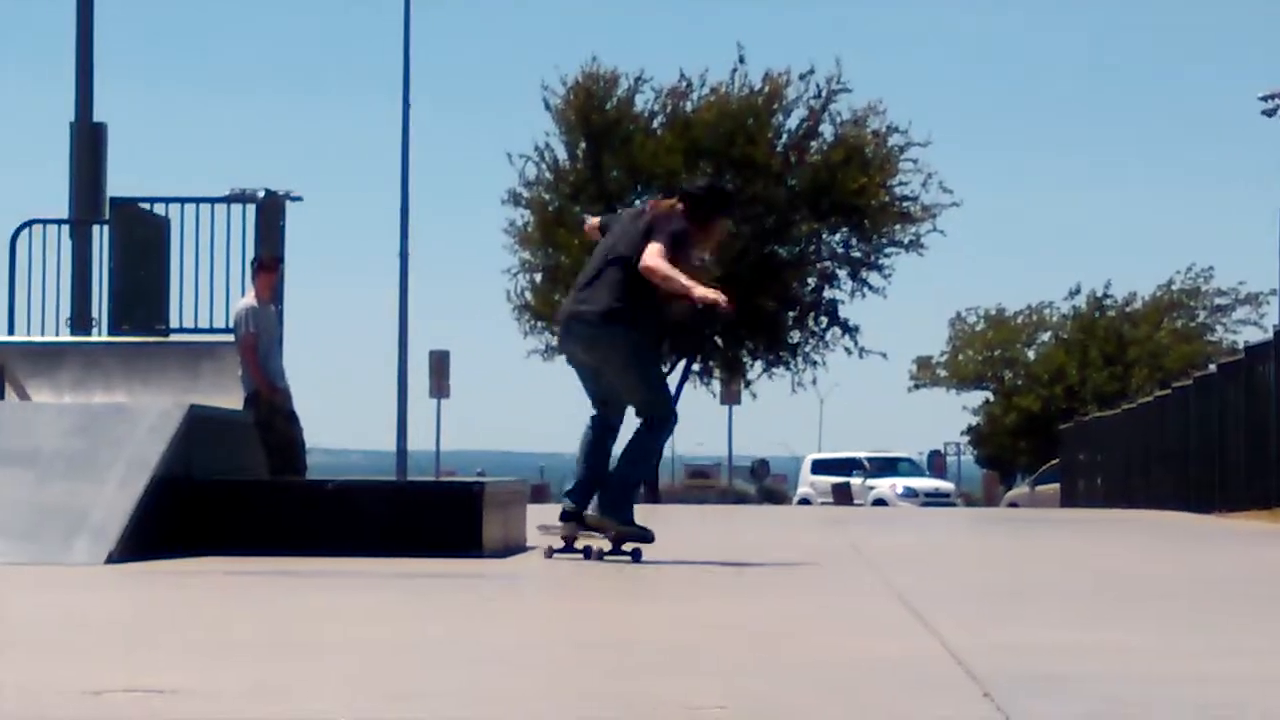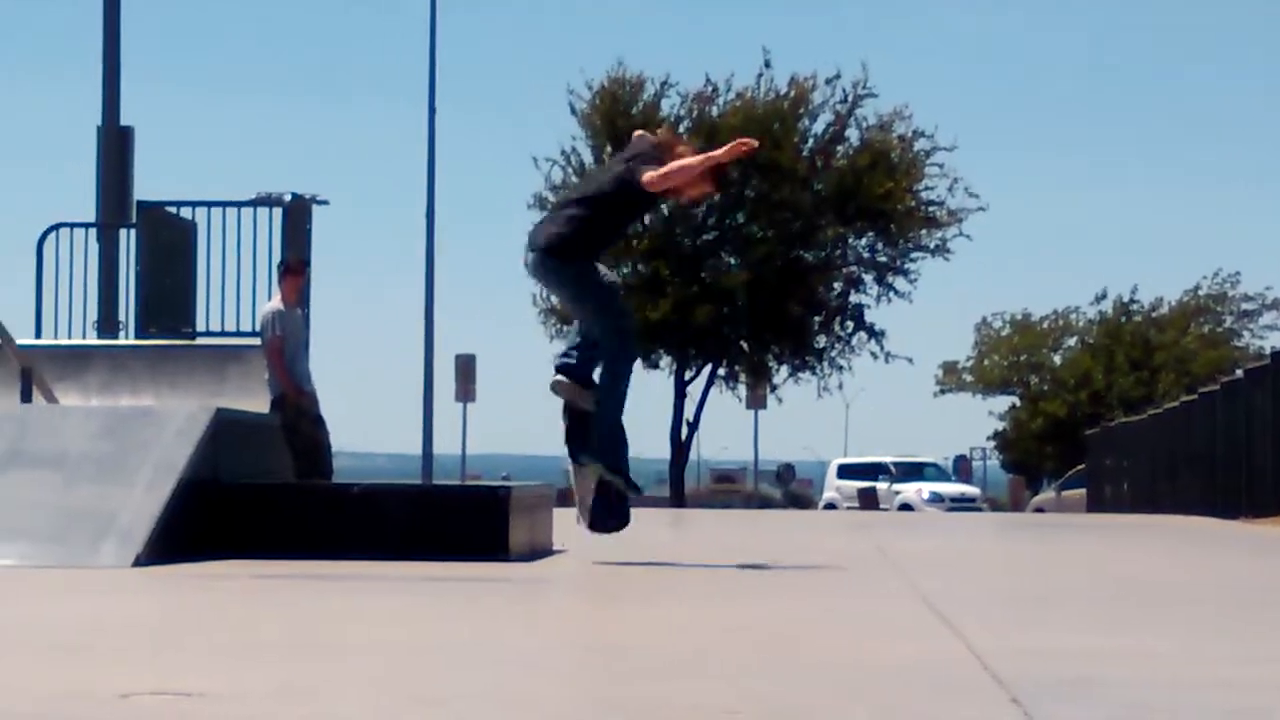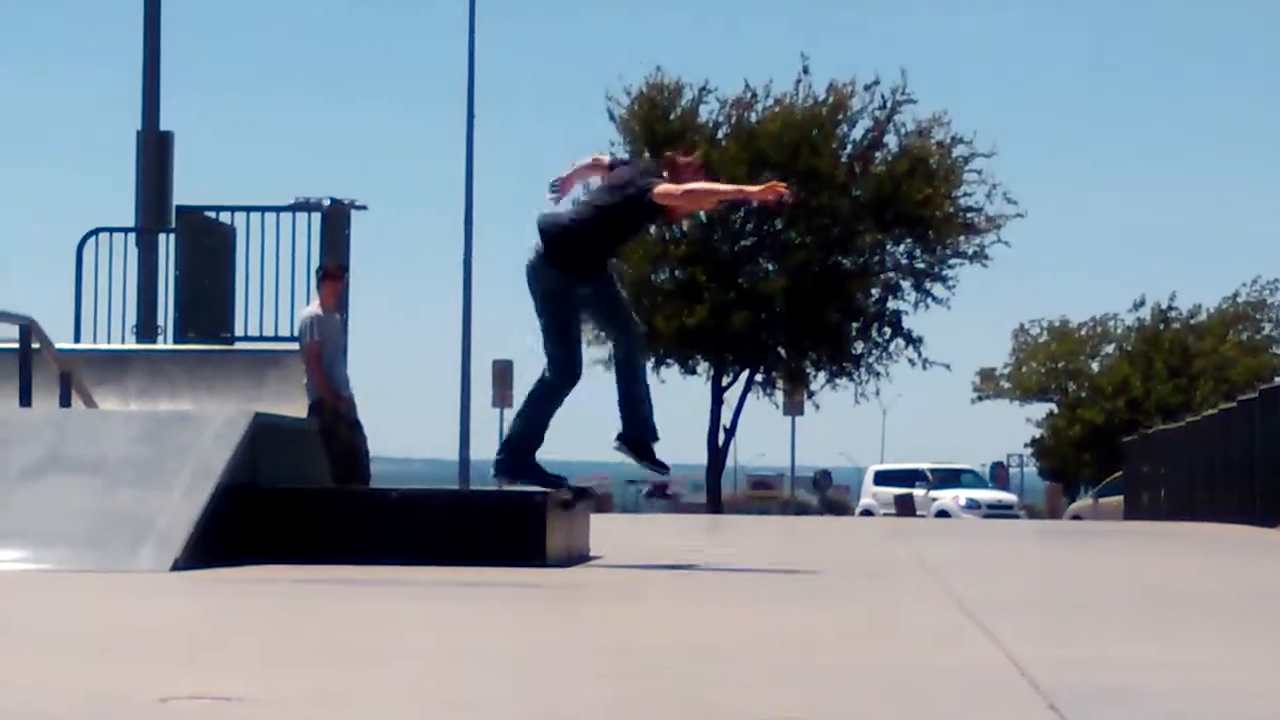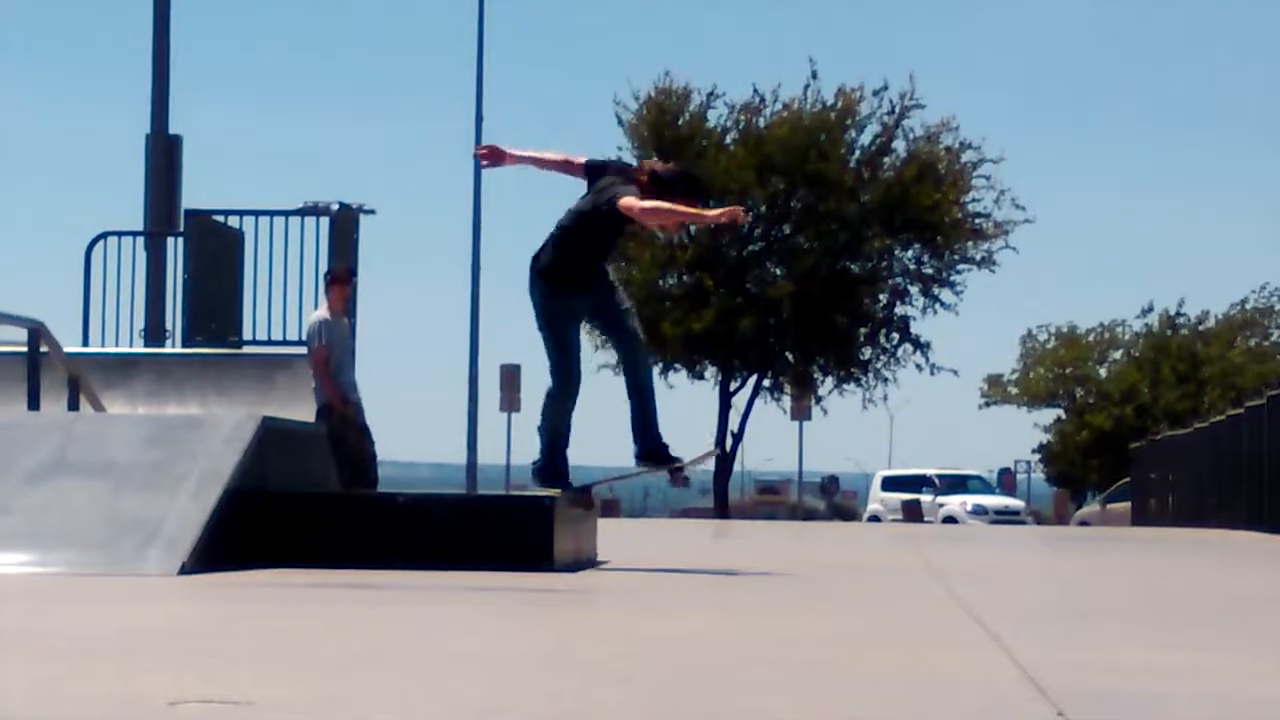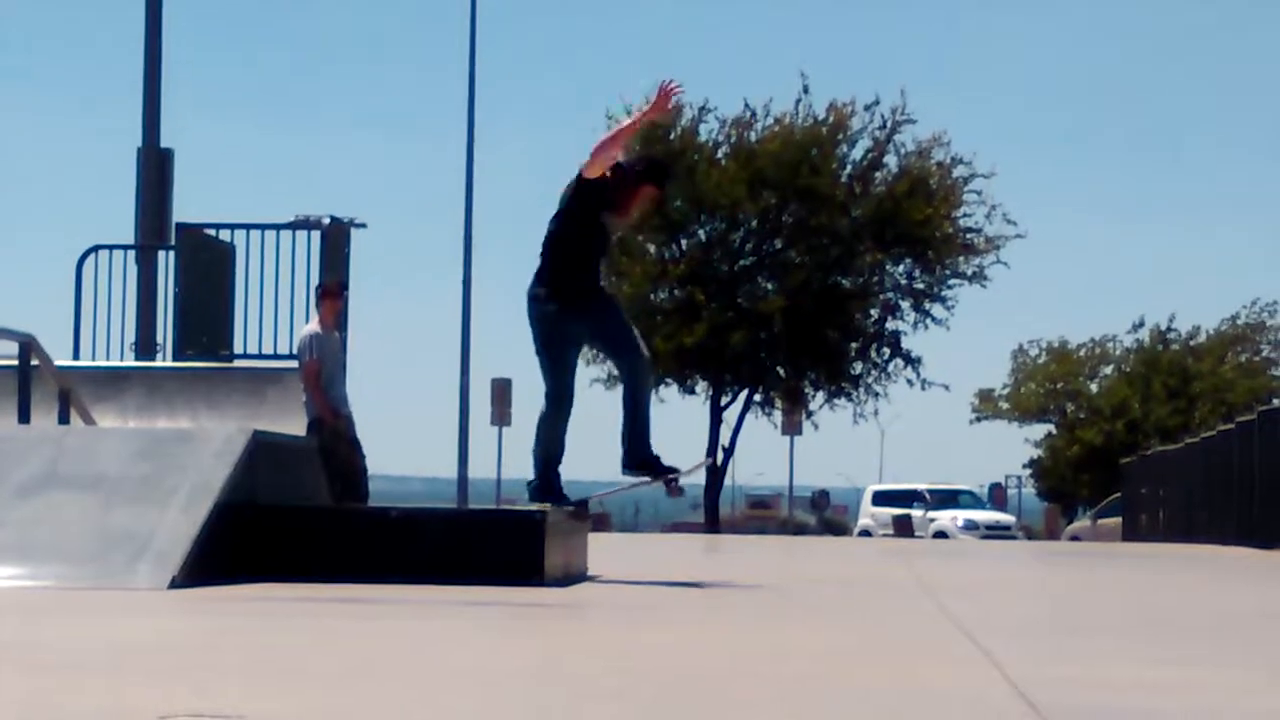
dt=0.2s
person 1, frame 1
left shoulder: (633, 216)
right shoulder: (677, 227)
right elbow: (650, 264)
right wrist: (695, 288)
left hip: (571, 326)
right hip: (611, 327)
left knee: (606, 415)
right knee: (660, 418)
left ankle: (576, 505)
right ankle: (614, 508)
person 1, frame 2
left shoulder: (644, 150)
right shoulder: (646, 169)
left elbow: (640, 135)
right elbow: (659, 178)
right wrist: (716, 155)
left hip: (553, 254)
right hip: (558, 253)
right knee: (620, 344)
left ankle: (572, 369)
right ankle: (605, 454)
person 1, frame 3
left shoulder: (643, 171)
right shoulder: (647, 188)
left elbow: (601, 162)
right elbow: (683, 192)
left wrist: (570, 178)
right wrist: (747, 192)
left hip: (582, 262)
right hip: (557, 267)
left knee: (630, 340)
right knee: (565, 368)
left ankle: (637, 437)
right ankle: (513, 460)
person 1, frame 4
left shoulder: (620, 174)
right shoulder: (620, 194)
left elbow: (566, 162)
right elbow: (644, 210)
left wrist: (510, 157)
right wrist: (709, 216)
left hip: (591, 278)
right hip: (553, 285)
left knee: (634, 348)
right knee: (567, 378)
left ankle: (649, 447)
right ankle: (550, 469)
person 1, frame 5
left shoulder: (612, 209)
right shoulder: (590, 192)
right elbow: (600, 155)
right wrist: (648, 116)
left hip: (588, 297)
right hip: (553, 306)
left knee: (639, 365)
right knee: (560, 399)
left ankle: (638, 458)
right ankle: (545, 484)
person 2, frame 1
left shoulder: (271, 308)
right shoulder: (247, 309)
right elbow: (248, 354)
left wrist: (281, 388)
right wrist: (267, 391)
left hip: (277, 392)
right hip: (261, 394)
left knee: (293, 447)
right knee: (270, 452)
person 2, frame 2
left shoulder: (297, 312)
right shoulder: (274, 312)
right elbow: (274, 357)
left wrist: (308, 392)
right wrist: (294, 395)
left hip: (304, 395)
right hip: (288, 398)
left knee: (320, 451)
right knee: (298, 455)
person 2, frame 3
left shoulder: (336, 316)
right shoulder: (312, 317)
right elbow: (312, 363)
left wrist: (345, 397)
right wrist: (332, 400)
left hip: (342, 400)
right hip: (325, 403)
left knee: (357, 456)
right knee: (334, 460)
person 2, frame 4
left shoulder: (344, 321)
right shoulder: (320, 321)
right elbow: (320, 367)
left wrist: (353, 402)
right wrist: (340, 404)
left hip: (350, 404)
right hip: (333, 407)
left knee: (365, 461)
right knee: (342, 465)
person 2, frame 5
left shoulder: (335, 335)
right shoulder: (312, 335)
right elbow: (311, 381)
left wrist: (344, 416)
right wrist: (331, 419)
left hip: (341, 419)
right hip: (324, 421)
left knee: (356, 475)
right knee: (332, 479)
